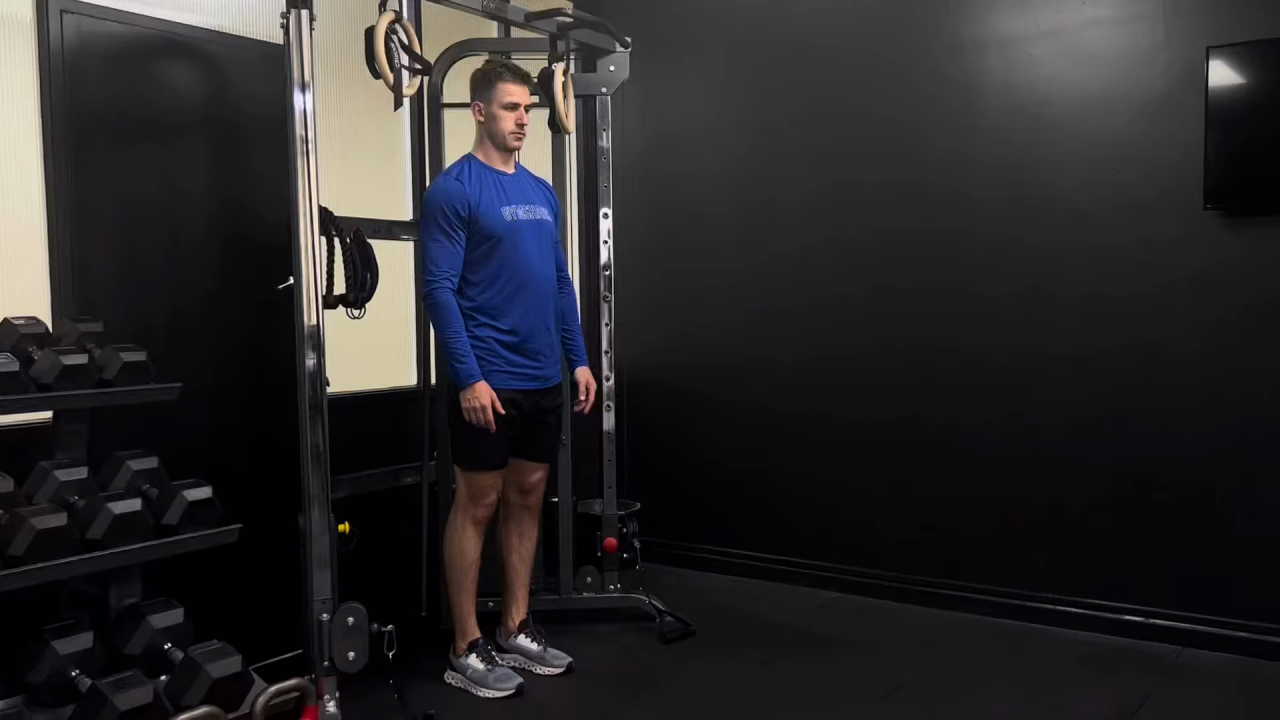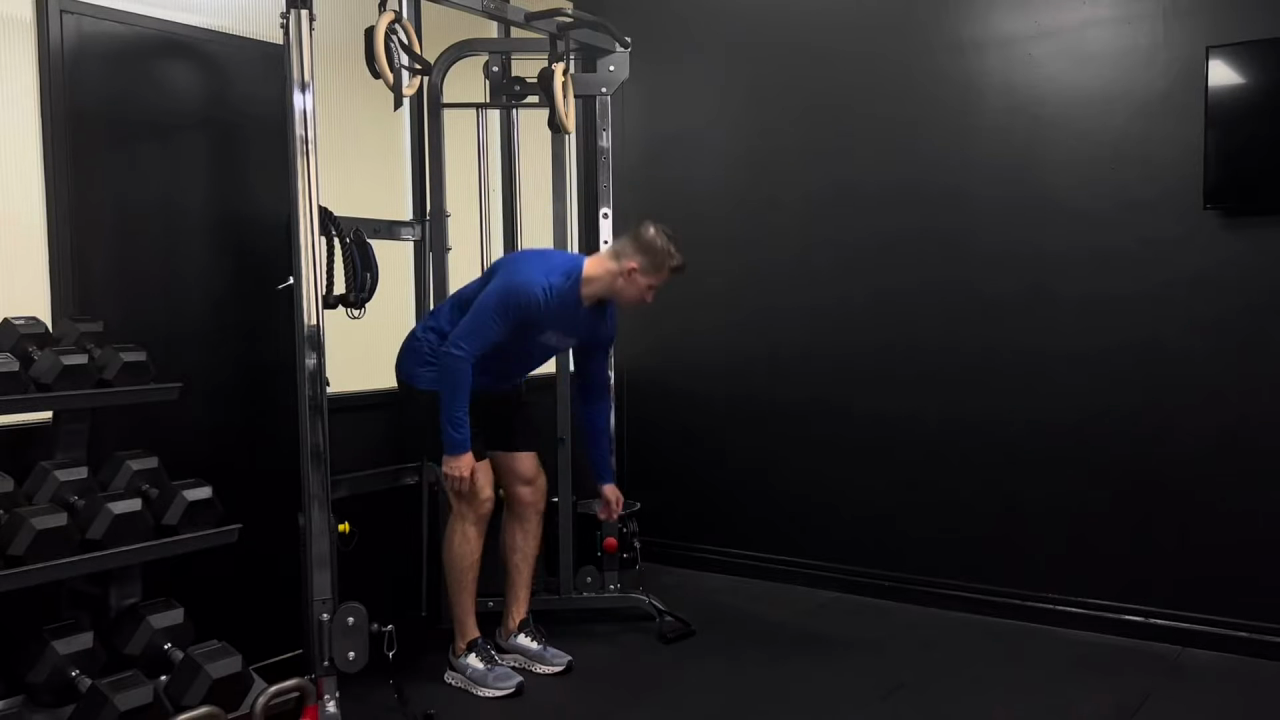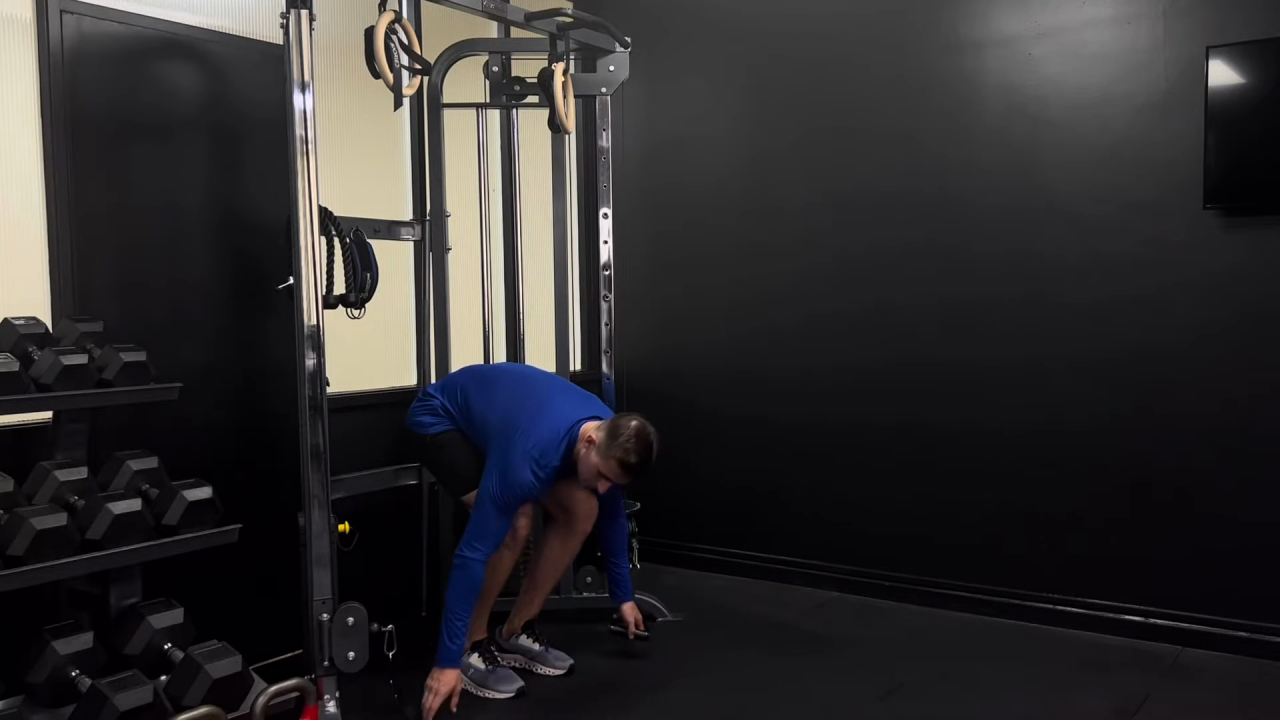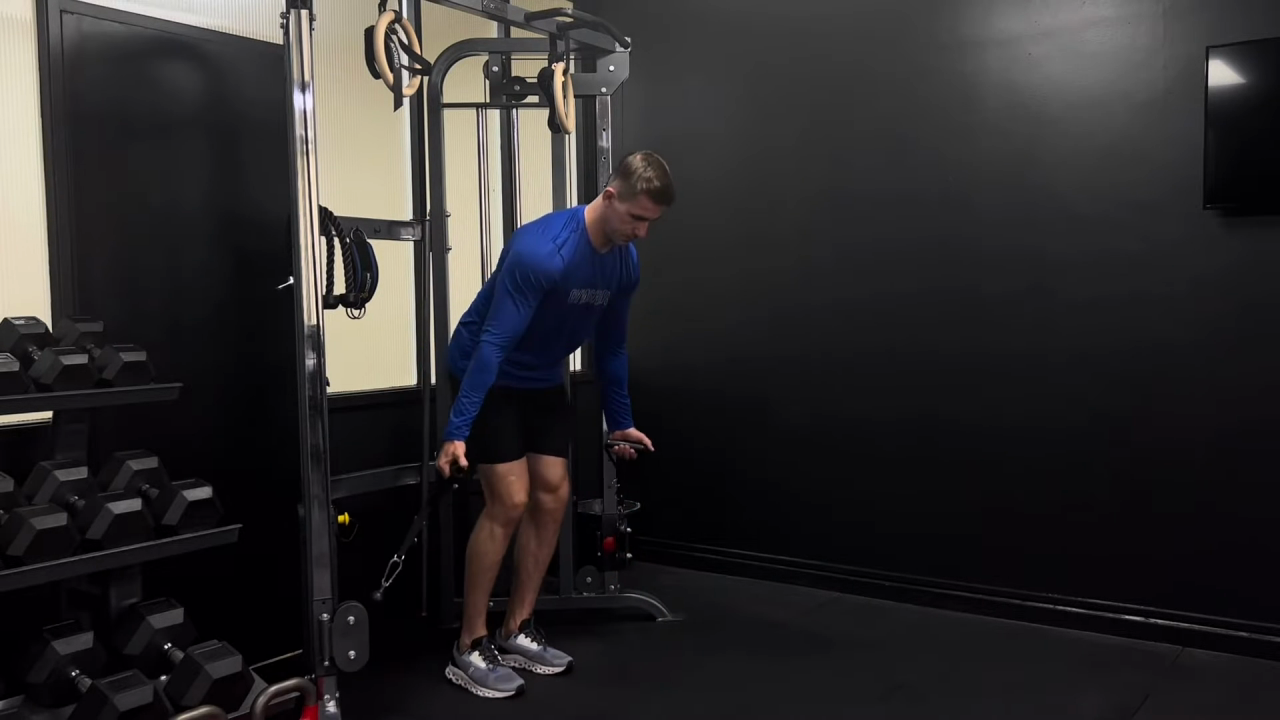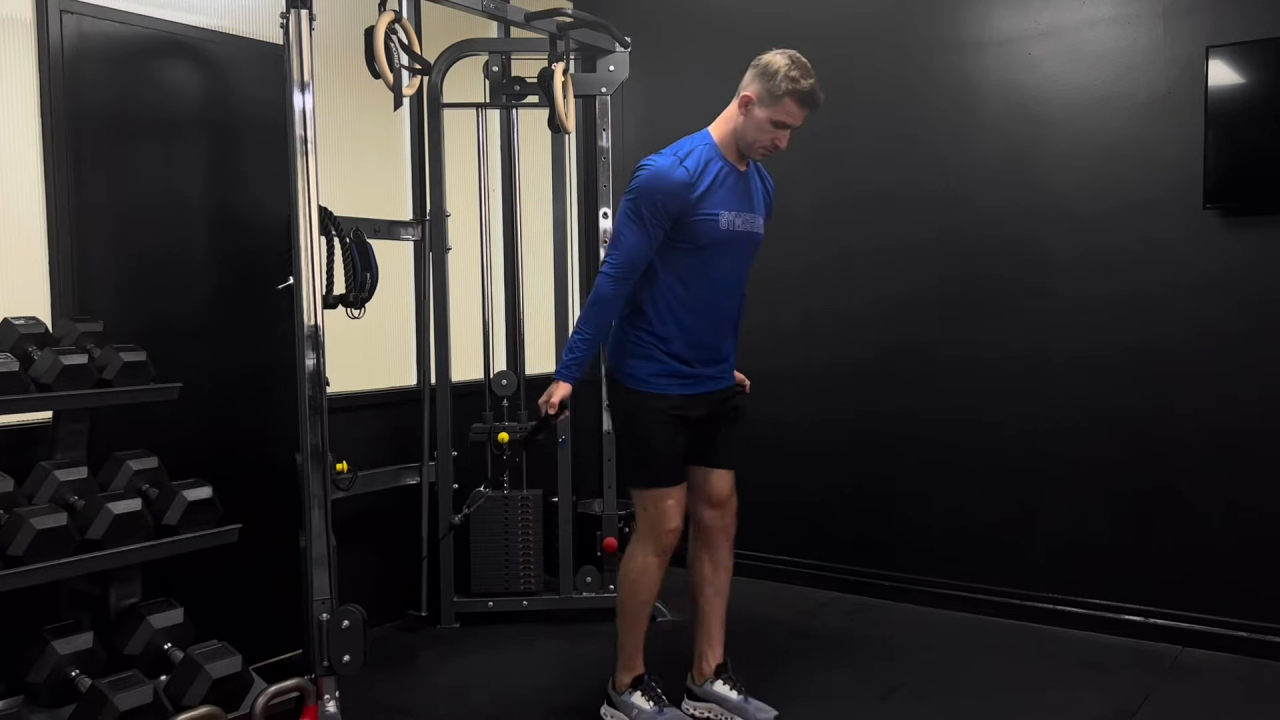
dt=1s
person 1, frame 1
left shoulder: (541, 193)
right shoulder: (453, 191)
right elbow: (439, 291)
left wrist: (578, 359)
right wrist: (468, 377)
left hip: (543, 380)
right hip: (488, 382)
left knee: (526, 500)
right knee: (477, 505)
left ankle: (515, 631)
right ankle: (466, 649)
person 1, frame 2
left shoulder: (598, 314)
right shoulder: (532, 284)
left elbow: (593, 396)
right elbow: (455, 353)
left wrist: (605, 477)
right wrist: (455, 448)
left hip: (494, 384)
right hip: (435, 376)
left knee: (529, 489)
right knee: (476, 497)
left ankle: (515, 631)
right ankle: (465, 649)
person 1, frame 3
left shoulder: (612, 440)
right shoulder: (529, 460)
left elbow: (612, 517)
right elbow: (473, 554)
left wrist: (623, 596)
right wrist: (449, 661)
left hip: (497, 406)
right hip: (439, 419)
left knee: (582, 511)
right knee: (515, 524)
left ankle: (514, 633)
right ankle: (472, 647)
person 1, frame 4
left shoulder: (624, 263)
right shoulder: (541, 251)
left elbow: (610, 345)
right elbow: (492, 342)
left wrist: (621, 422)
right wrist: (458, 432)
left hip: (543, 381)
right hip: (490, 376)
left knee: (552, 497)
right knee: (511, 503)
left ankle: (517, 631)
right ankle: (470, 645)
person 1, frame 5
left shoulder: (759, 186)
right shoulder: (670, 175)
right elbow: (616, 279)
right wrist: (570, 372)
left hip: (713, 386)
right hip: (651, 384)
left knee: (718, 519)
right knee: (661, 529)
